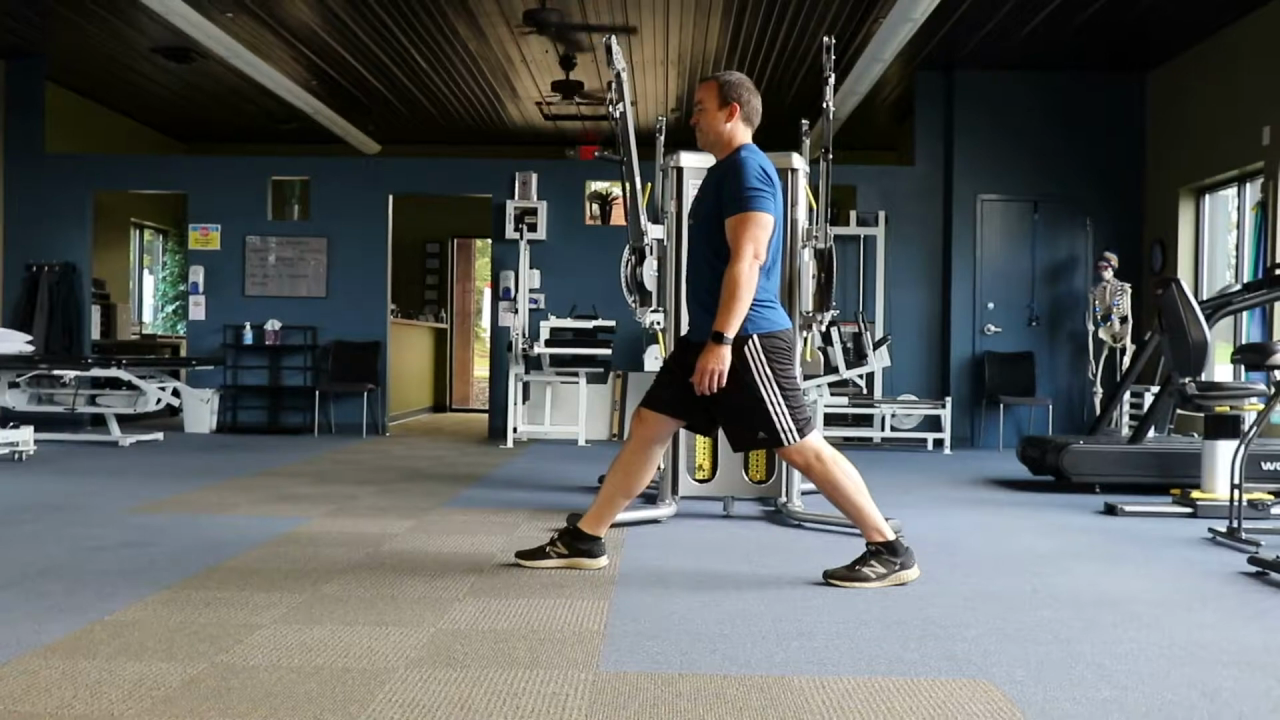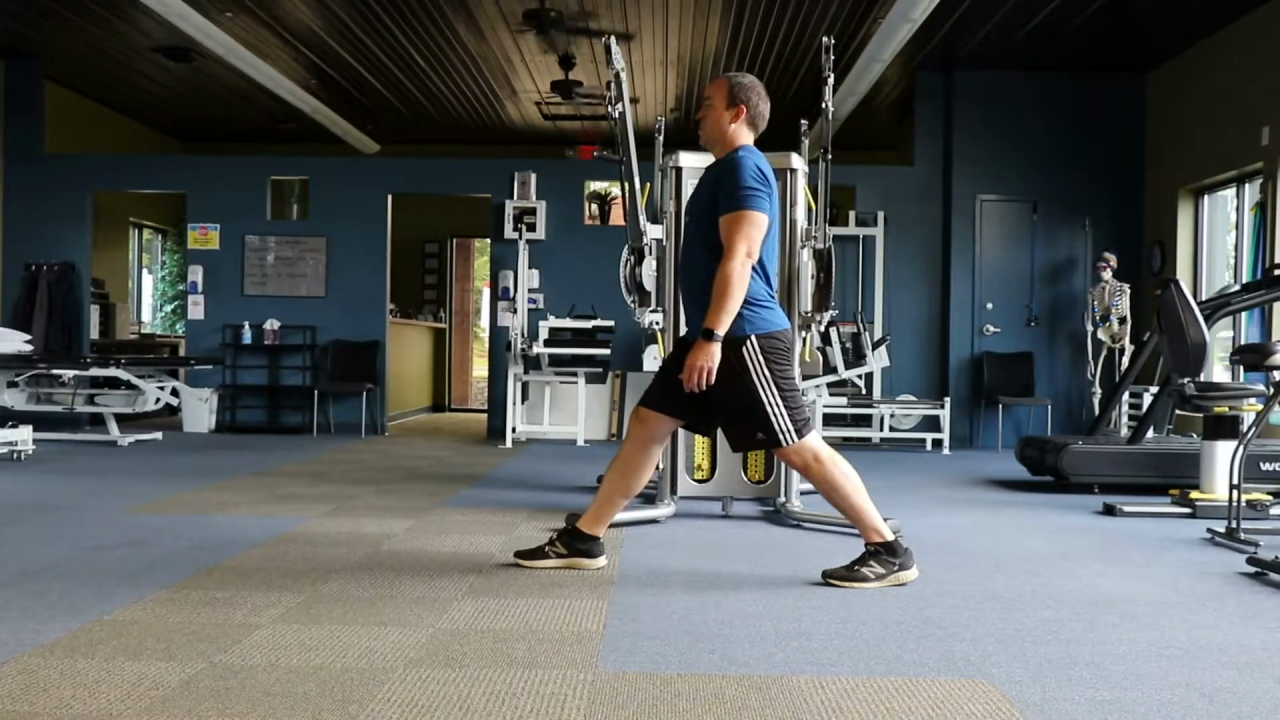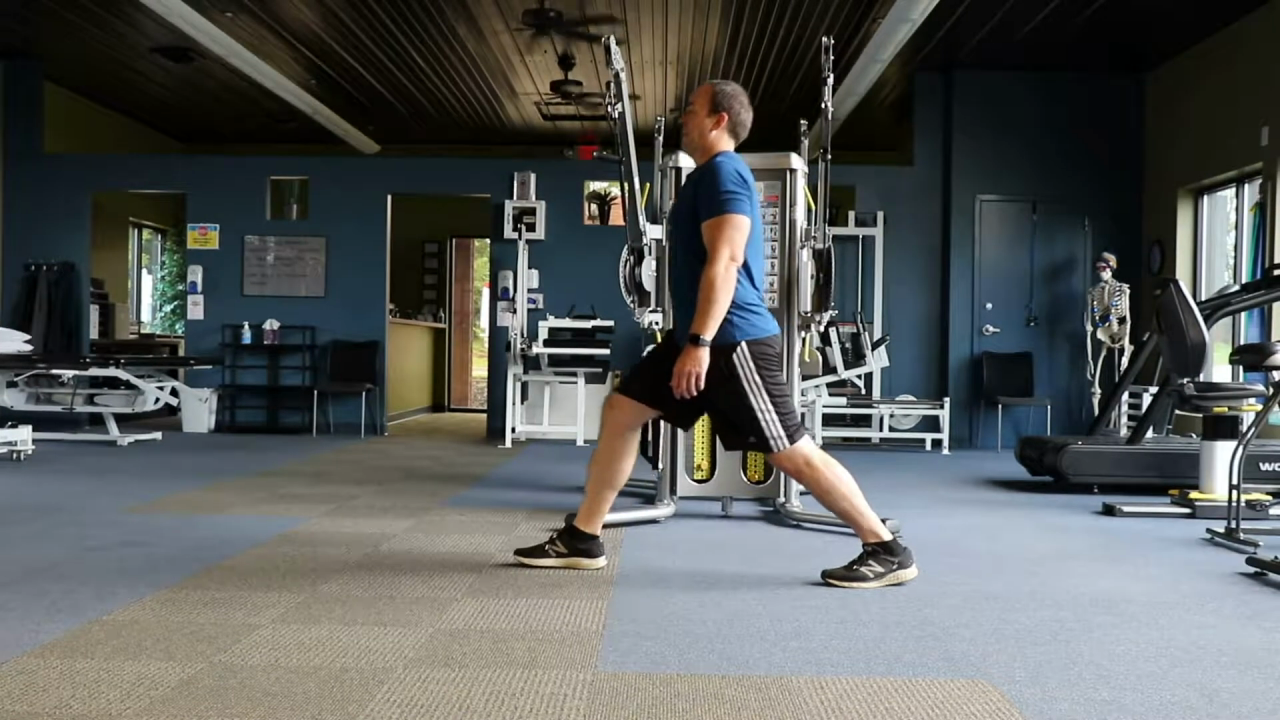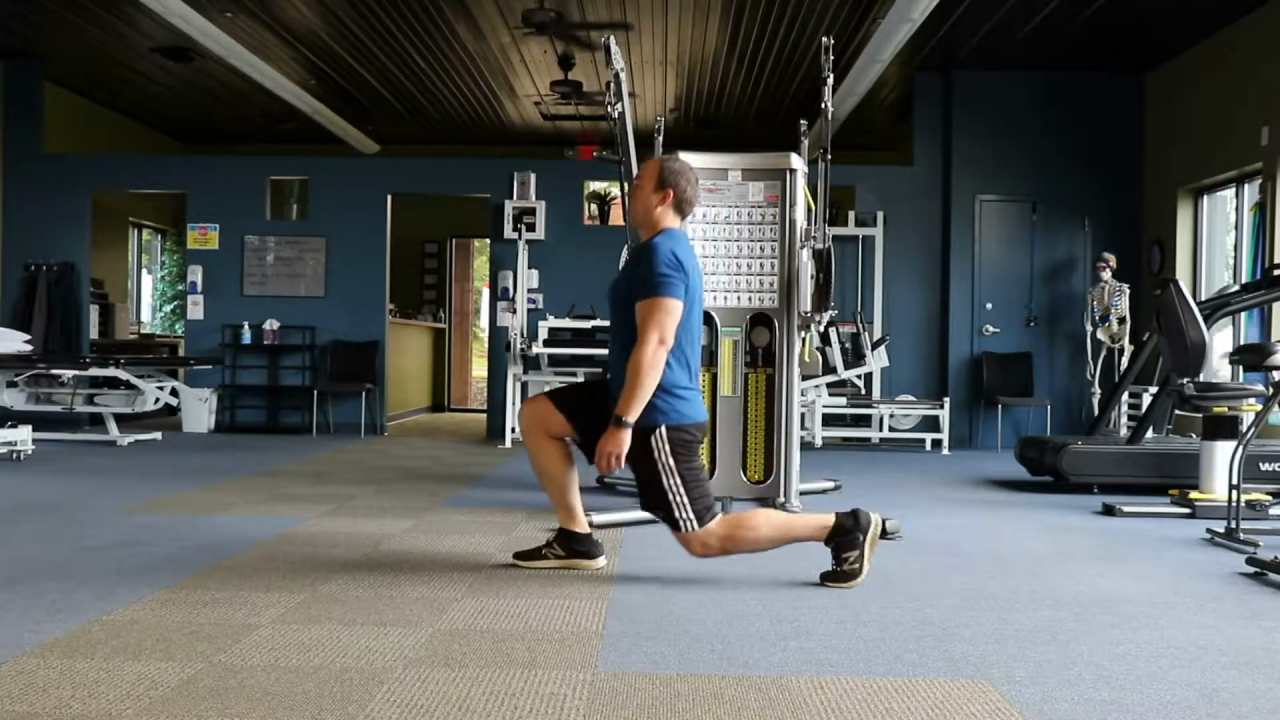
dt=0.7s
person 1, frame 1
left shoulder: (747, 168)
right shoulder: (727, 171)
left elbow: (747, 259)
left wrist: (722, 341)
left hip: (745, 337)
right hip: (710, 334)
left knee: (801, 447)
right knee: (647, 426)
left ankle: (890, 550)
right ankle: (583, 540)
person 1, frame 2
left shoulder: (743, 167)
right shoulder: (727, 170)
left elbow: (740, 257)
left wrist: (712, 338)
left hip: (743, 337)
right hip: (714, 335)
left knee: (798, 447)
right knee: (646, 425)
left ankle: (889, 550)
right ankle: (582, 540)
person 1, frame 3
left shoulder: (723, 171)
right shoulder: (710, 176)
left elbow: (725, 261)
left wrist: (699, 342)
left hip: (734, 340)
right hip: (707, 337)
left knee: (791, 453)
right knee: (620, 412)
left ankle: (887, 549)
right ankle: (582, 539)
person 1, frame 4
left shoulder: (660, 251)
right shoulder: (664, 249)
left elbow: (656, 343)
left wrist: (621, 423)
left hip: (661, 414)
right hip: (645, 403)
left knee: (706, 538)
right knee: (536, 416)
left ankle: (843, 527)
right ankle: (577, 540)
